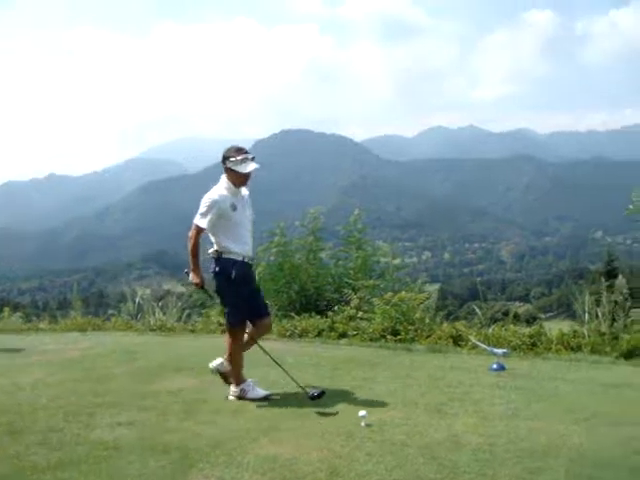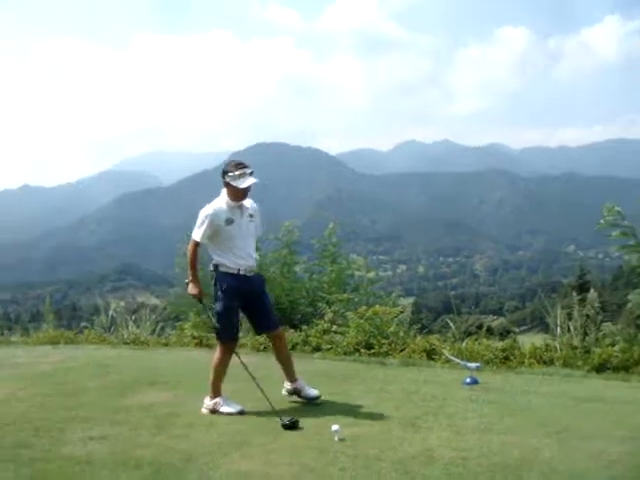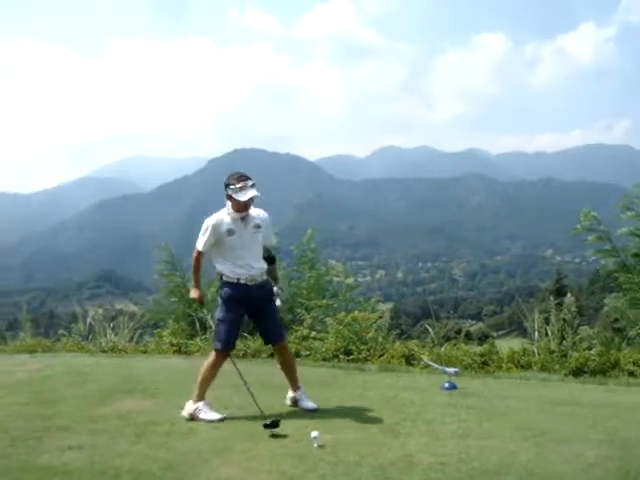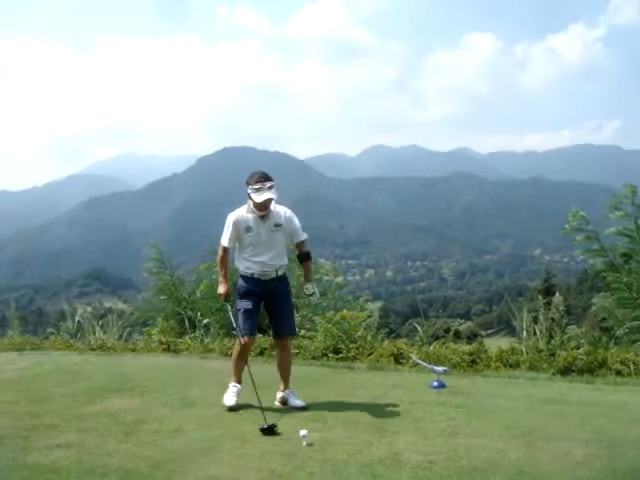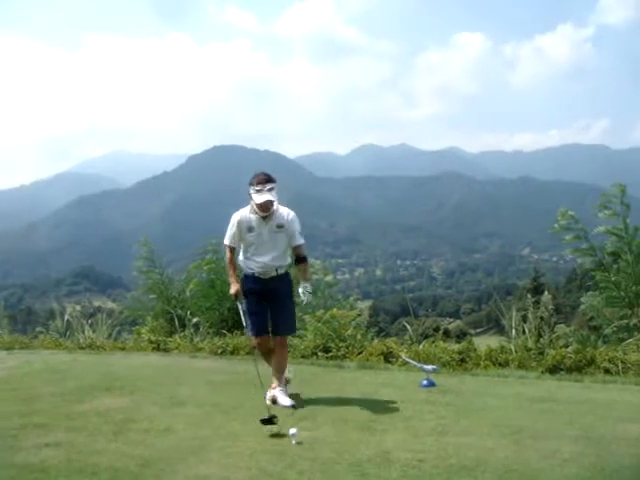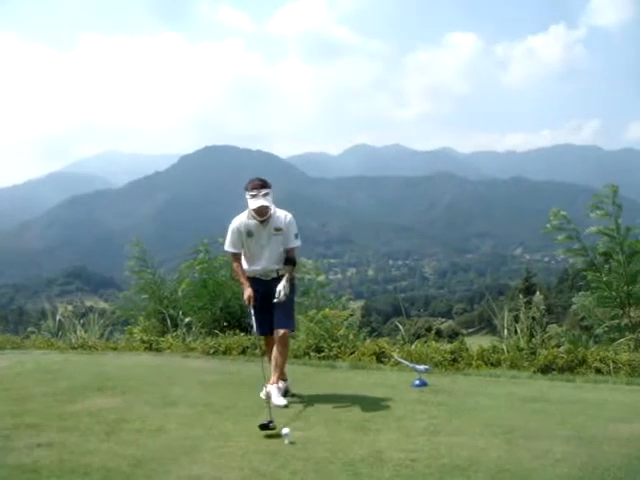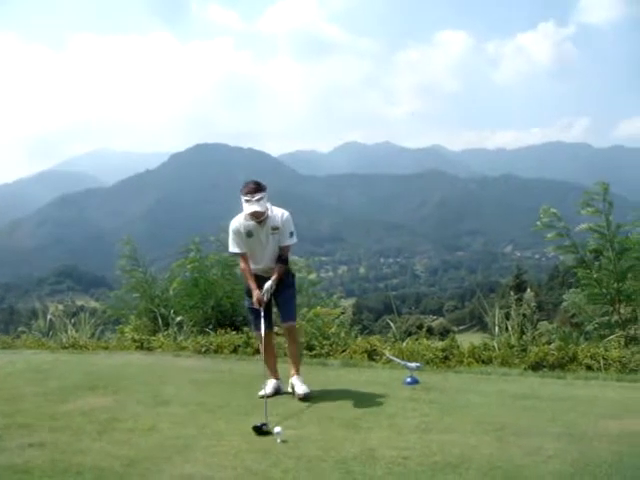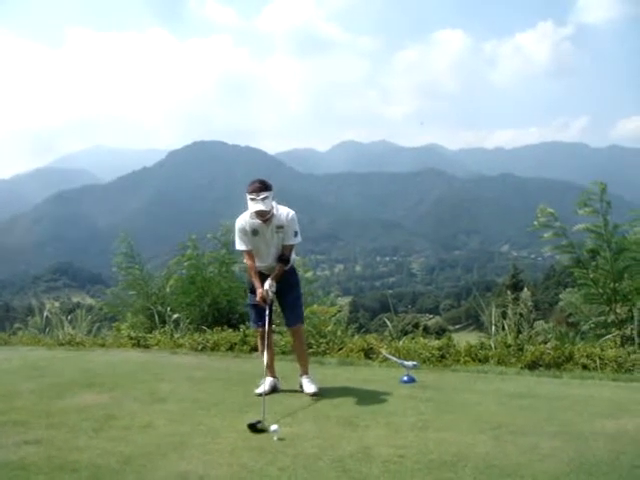
dt=0.2s
person 1, frame 1
left shoulder: (244, 194)
right shoulder: (216, 198)
right elbow: (194, 234)
right wrist: (195, 270)
left hip: (243, 266)
right hip: (228, 267)
left knee: (263, 323)
right knee: (238, 328)
left ankle: (225, 364)
right ankle: (239, 384)
person 1, frame 2
left shoulder: (251, 208)
right shoulder: (212, 212)
right elbow: (193, 247)
right wrist: (193, 281)
left hip: (252, 278)
right hip: (228, 281)
left knee: (276, 333)
right knee: (227, 343)
left ankle: (293, 383)
right ankle: (213, 399)
person 1, frame 3
left shoulder: (262, 218)
right shoulder: (216, 222)
right elbow: (198, 254)
left wrist: (275, 283)
right wrist: (196, 287)
left hip: (260, 287)
right hip: (232, 290)
left knee: (281, 344)
right knee: (222, 350)
left ankle: (296, 392)
right ankle: (196, 403)
person 1, frame 4
left shoulder: (285, 216)
right shoulder: (237, 218)
left elbow: (302, 249)
right elbow: (224, 250)
left wrist: (308, 281)
right wrist: (222, 281)
left hip: (278, 282)
right hip: (249, 283)
left knee: (283, 340)
right knee: (246, 339)
left ankle: (285, 391)
right ankle: (235, 385)
person 1, frame 5
left shoulder: (288, 216)
right shoulder: (240, 218)
left elbow: (299, 252)
right elbow: (230, 251)
left wrist: (305, 282)
right wrist: (234, 281)
left hip: (280, 280)
right hip: (252, 281)
left knee: (281, 338)
right knee: (260, 339)
left ankle: (276, 388)
right ankle: (281, 374)
person 1, frame 6
left shoulder: (285, 219)
right shoulder: (239, 224)
left elbow: (291, 255)
right elbow: (236, 259)
left wrist: (286, 282)
right wrist: (246, 287)
left hip: (279, 281)
right hip: (254, 283)
left knee: (282, 334)
right knee: (267, 337)
left ankle: (273, 384)
right ankle: (282, 379)
person 1, frame 7
left shoulder: (282, 217)
right shoulder: (237, 225)
left elbow: (284, 255)
right elbow: (243, 261)
left wrist: (272, 282)
right wrist: (255, 289)
left hip: (282, 277)
right hip: (255, 279)
left knee: (289, 326)
right knee: (263, 333)
left ankle: (296, 377)
right ankle: (274, 379)
person 1, frame 8
left shoulder: (288, 216)
right shoulder: (243, 222)
left elbow: (286, 255)
right elbow: (249, 258)
left wrist: (273, 281)
right wrist: (259, 287)
left hip: (285, 274)
right hip: (258, 276)
left knee: (296, 327)
right knee: (263, 330)
left ankle: (305, 376)
right ankle: (271, 377)
